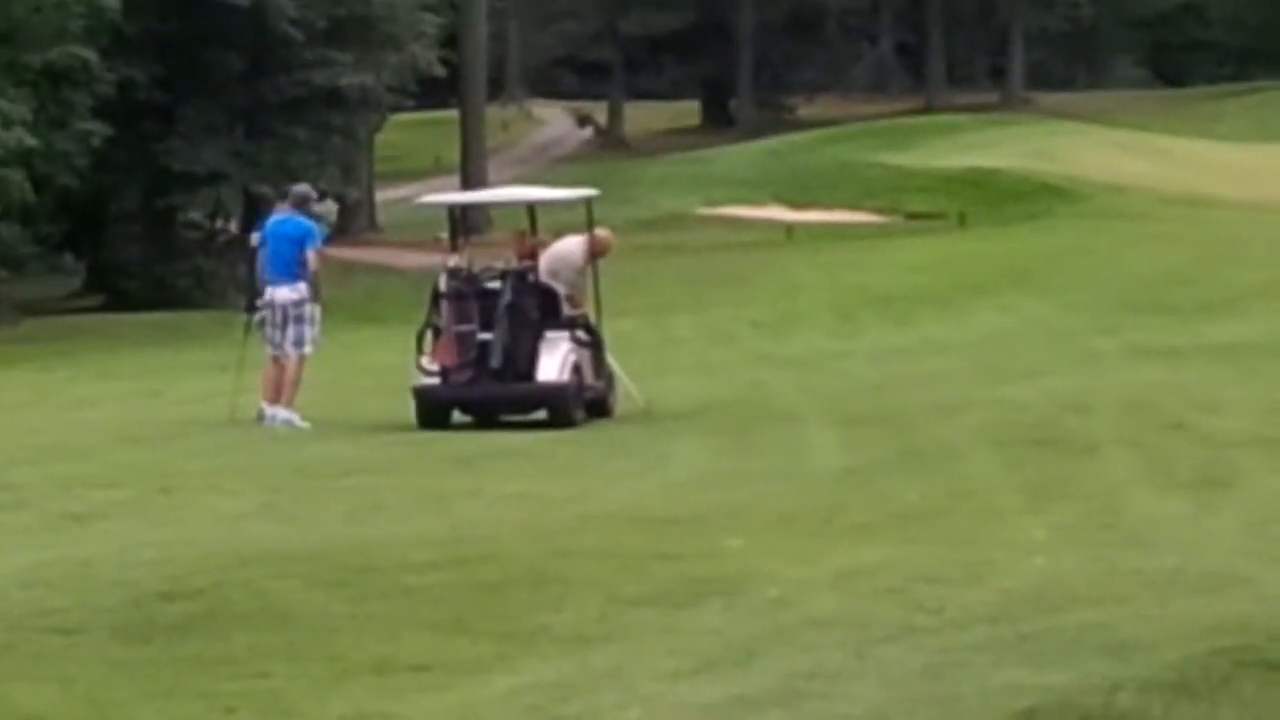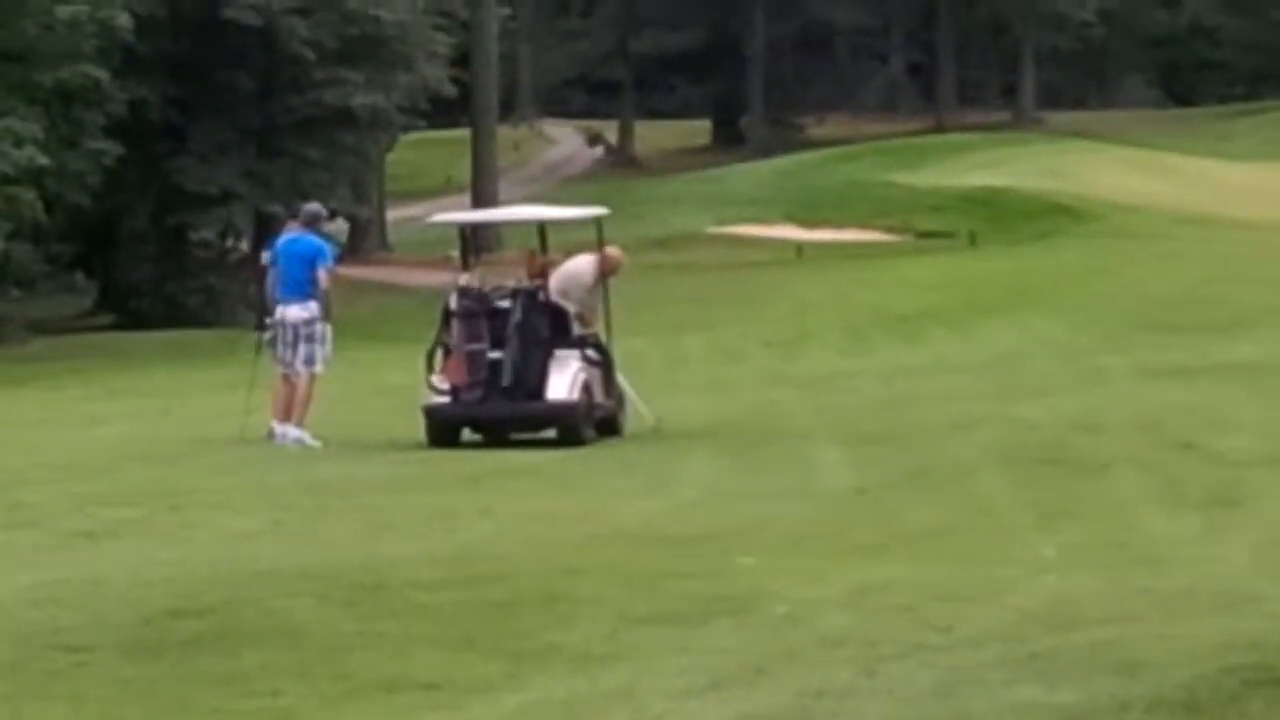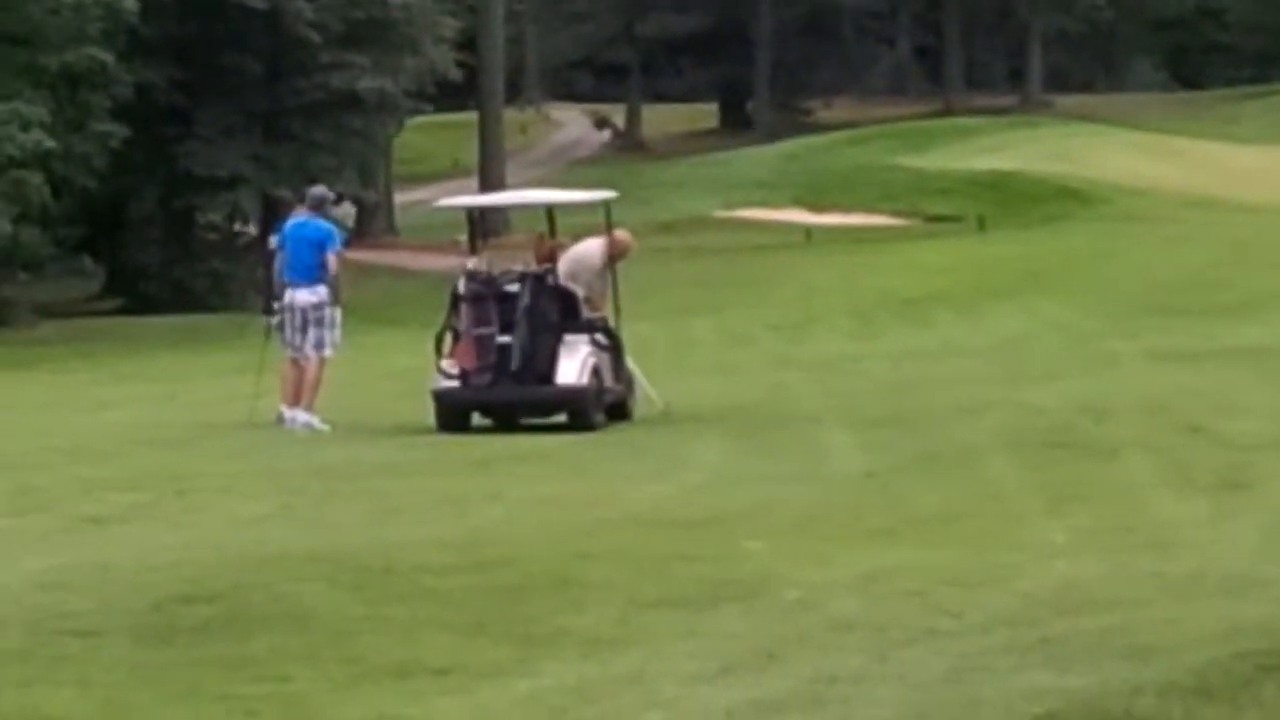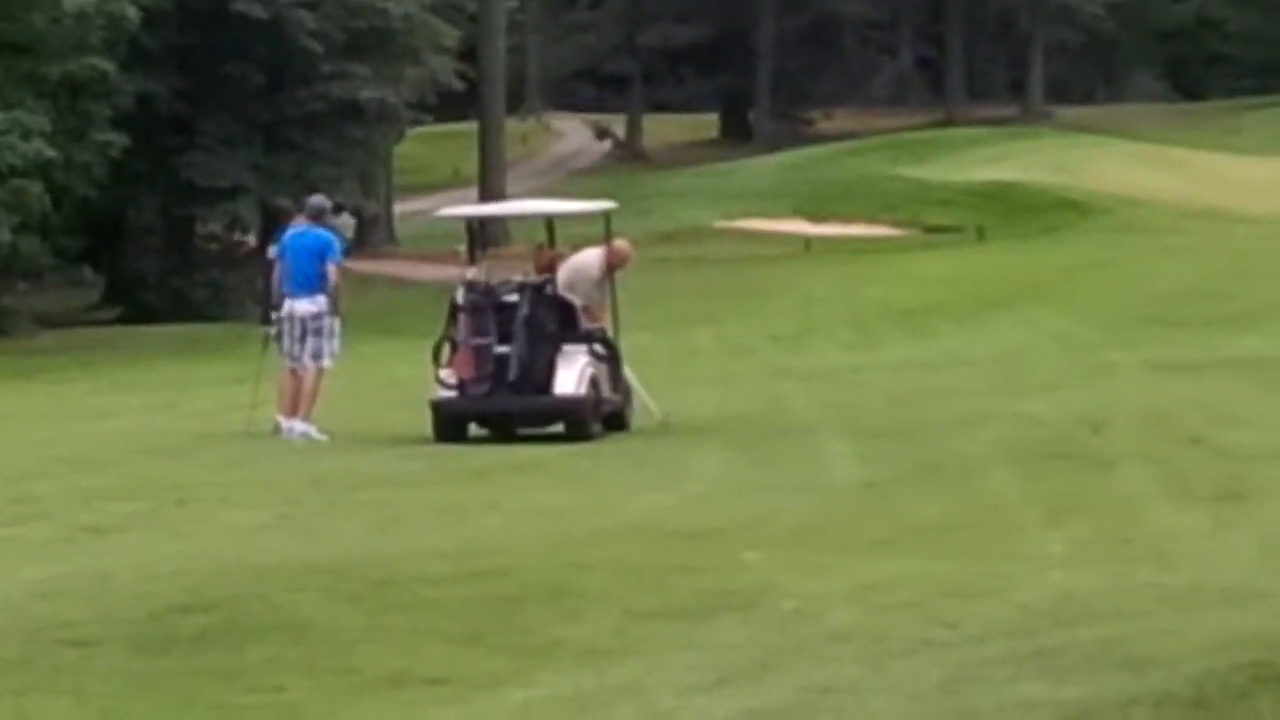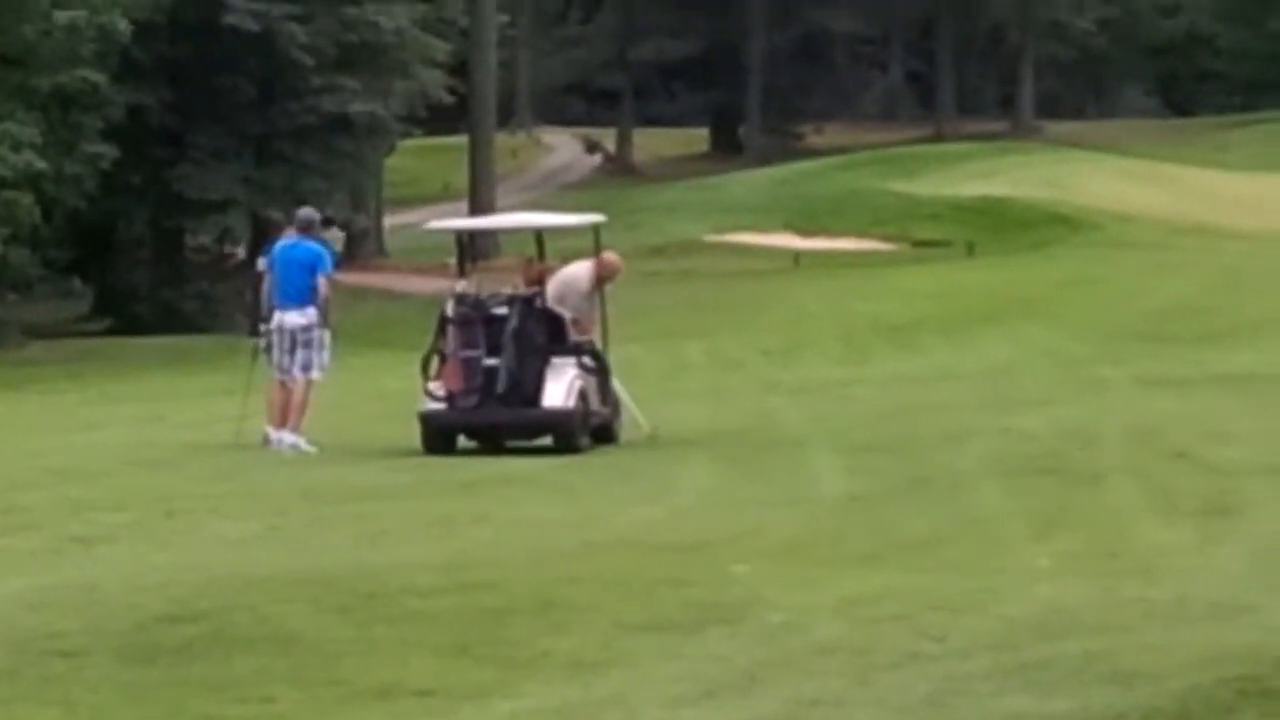
dt=0.1s
person 1, frame 1
left shoulder: (271, 223)
right shoulder: (309, 227)
left elbow: (261, 259)
right elbow: (312, 266)
left wrist: (264, 289)
right wrist: (316, 295)
left hip: (273, 291)
right hip: (298, 291)
left knee: (275, 352)
right knee: (297, 353)
left ankle: (269, 408)
right ankle: (285, 411)
person 1, frame 2
left shoulder: (281, 242)
right shoulder: (320, 246)
left elbow: (270, 279)
right elbow: (323, 284)
left wrist: (272, 309)
right wrist: (326, 313)
left hip: (283, 310)
right hip: (308, 309)
left knee: (285, 371)
right knee: (307, 371)
left ankle: (279, 426)
right ankle: (296, 429)
person 1, frame 3
left shoulder: (289, 226)
right shoulder: (328, 230)
left elbow: (278, 263)
right elbow: (332, 268)
left wrist: (281, 294)
right wrist: (335, 297)
left hip: (292, 294)
right hip: (317, 294)
left knee: (293, 355)
right knee: (317, 355)
left ankle: (289, 410)
right ankle: (305, 413)
person 1, frame 4
left shoulder: (288, 236)
right shoulder: (328, 239)
left elbow: (277, 273)
right elbow: (333, 278)
left wrist: (279, 304)
right wrist: (335, 308)
left hip: (291, 304)
right hip: (317, 304)
left knee: (291, 365)
right knee: (315, 366)
left ankle: (285, 420)
right ankle: (302, 423)
person 1, frame 5
left shoulder: (278, 248)
right shoulder: (318, 252)
left elbow: (267, 285)
right elbow: (323, 291)
left wrist: (268, 316)
right wrist: (325, 320)
left hip: (281, 316)
right hip: (307, 316)
left knee: (280, 376)
right knee: (304, 377)
left ankle: (275, 432)
right ankle: (291, 435)
